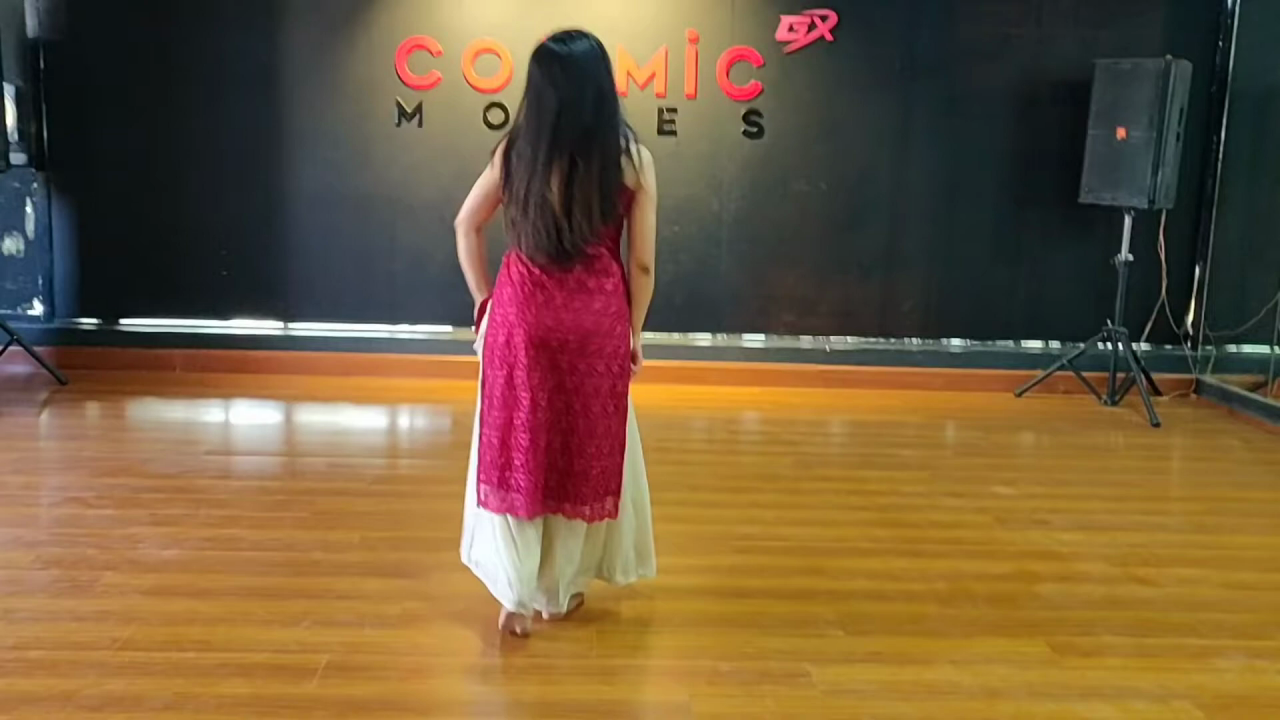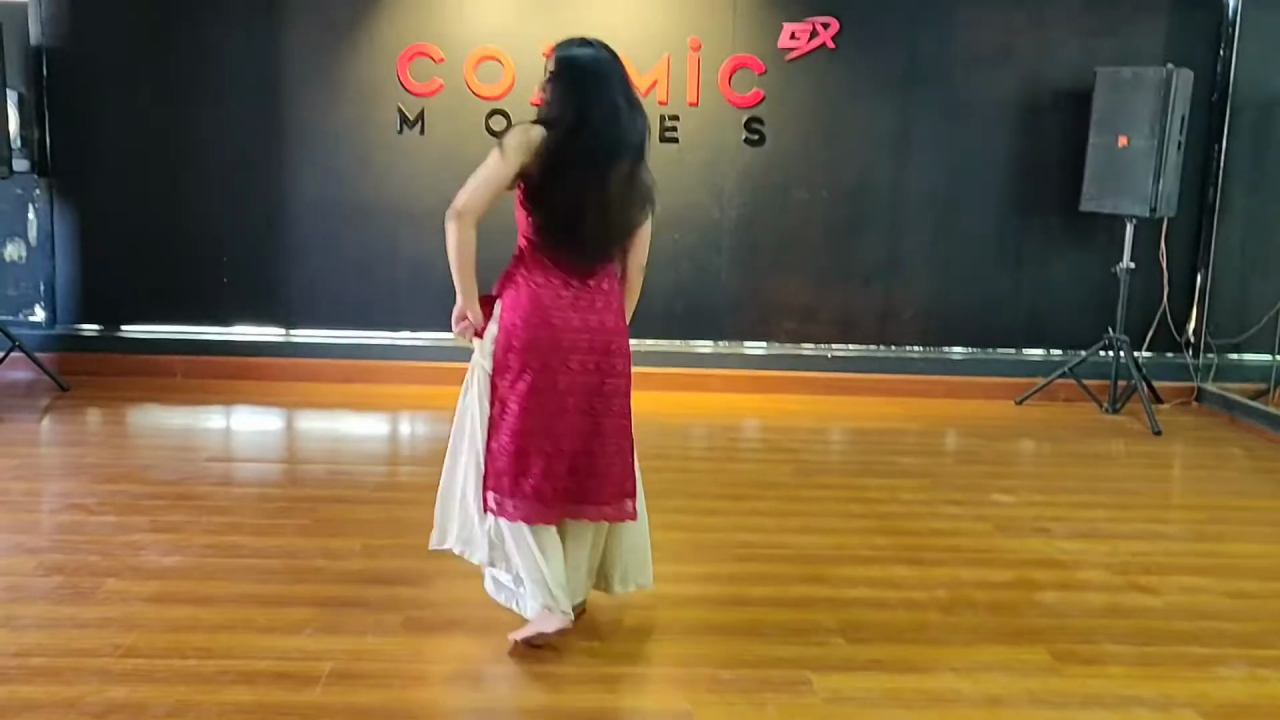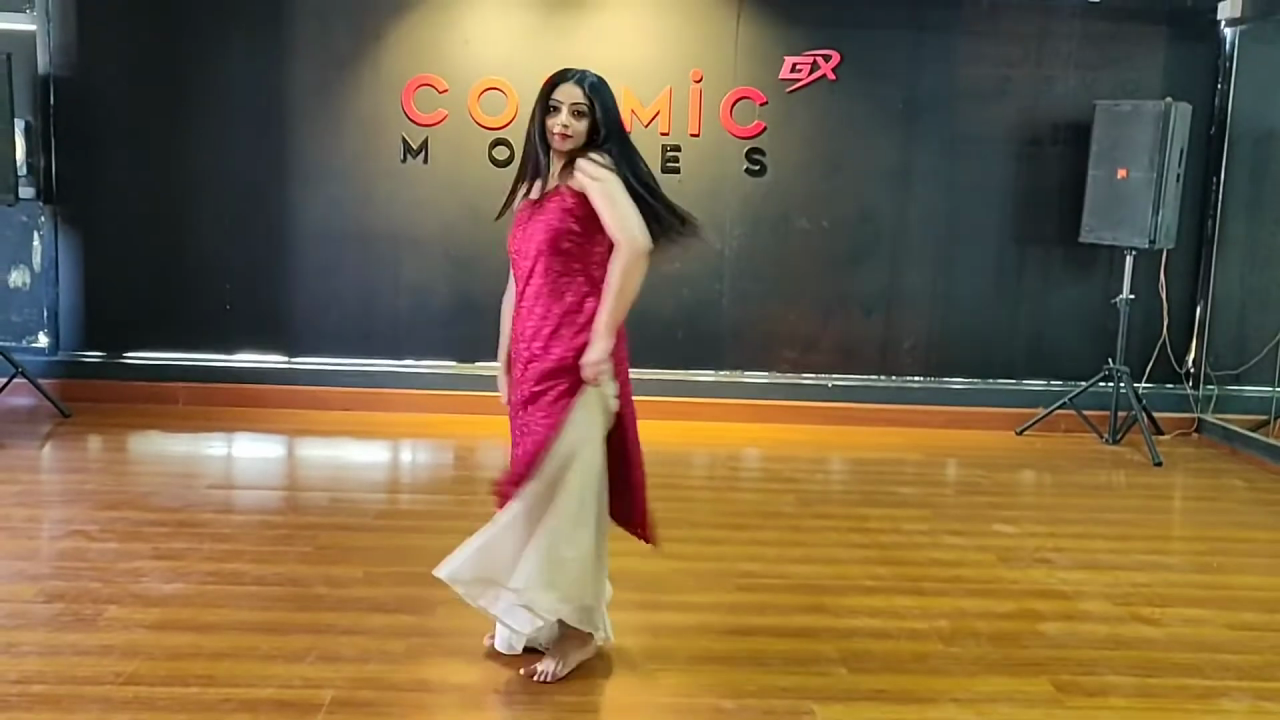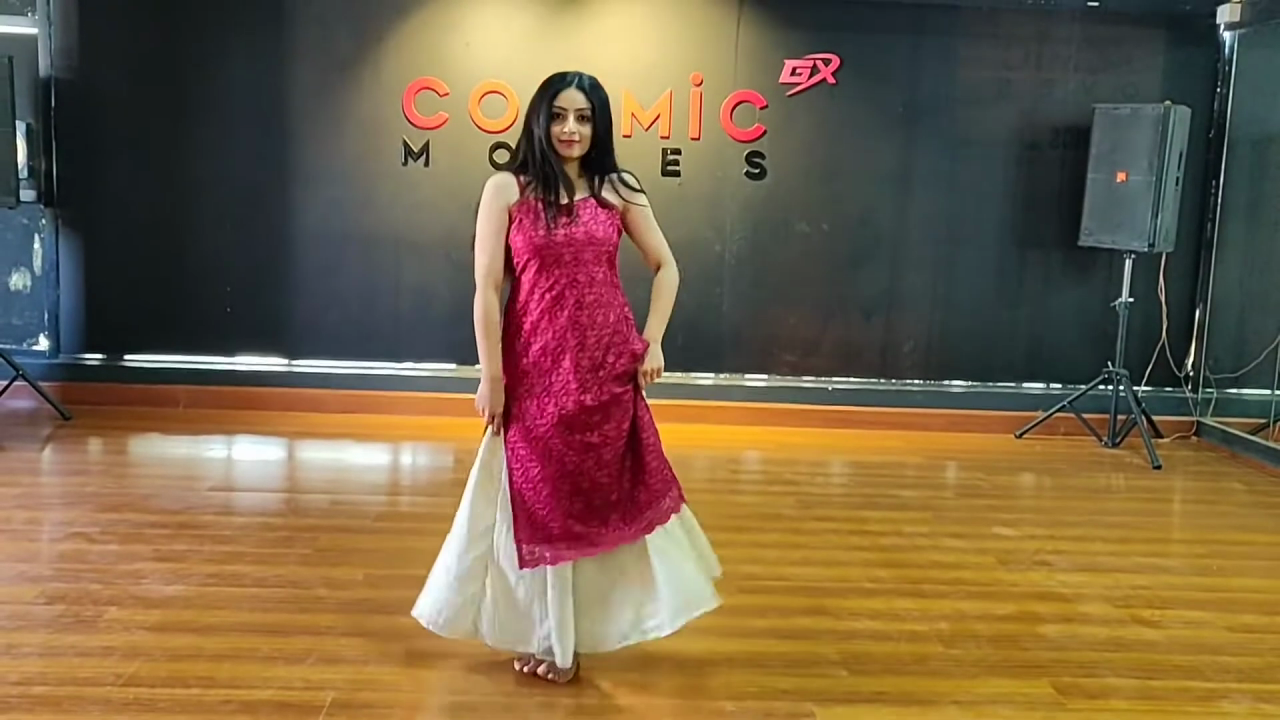
dt=0.4s
person 1, frame 1
left shoulder: (518, 147)
right shoulder: (631, 156)
left elbow: (466, 226)
right elbow: (641, 261)
left wrist: (484, 301)
right wrist: (632, 330)
left hip: (521, 317)
right hip: (598, 324)
left knee: (517, 454)
right knee: (587, 455)
left ankle: (518, 595)
right ankle: (560, 589)
person 1, frame 2
left shoulder: (531, 140)
right shoulder: (628, 158)
left elbow: (463, 212)
right elbow: (636, 261)
left wrist: (468, 297)
left hip: (532, 317)
right hip: (601, 325)
left knee: (521, 458)
right knee: (590, 461)
left ankle: (549, 600)
right ankle: (571, 589)
person 1, frame 3
left shoulder: (592, 170)
right shoulder: (523, 188)
left elbow: (636, 245)
left wrist: (604, 339)
right wrist: (506, 359)
left hip: (578, 360)
right hip: (536, 361)
left knee: (559, 489)
right knee: (538, 489)
left ankle: (577, 628)
right ankle: (534, 621)
person 1, frame 4
left shoulder: (618, 191)
right shoulder: (507, 190)
left elbow: (665, 267)
right elbow: (486, 289)
left wrist: (652, 342)
right wrist: (491, 377)
left hip: (609, 368)
right hip: (534, 371)
left knee: (605, 497)
right knee: (535, 502)
left ankle: (571, 635)
right ankle: (537, 634)
